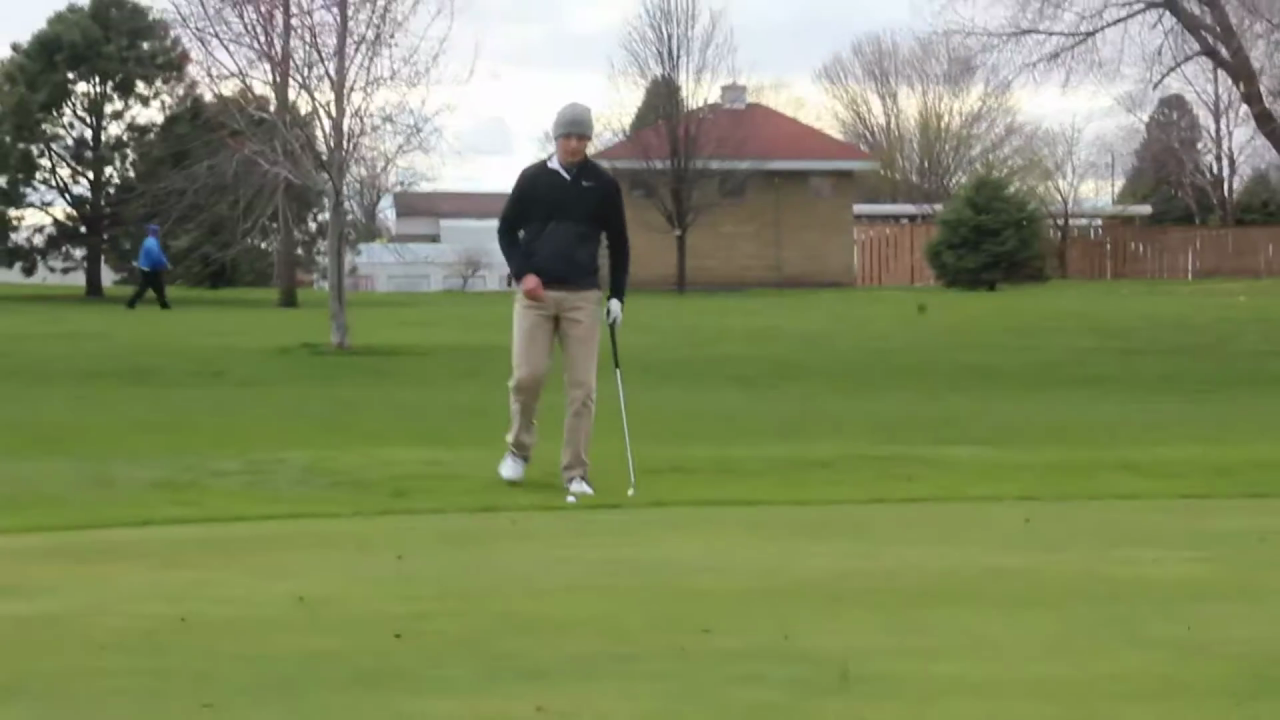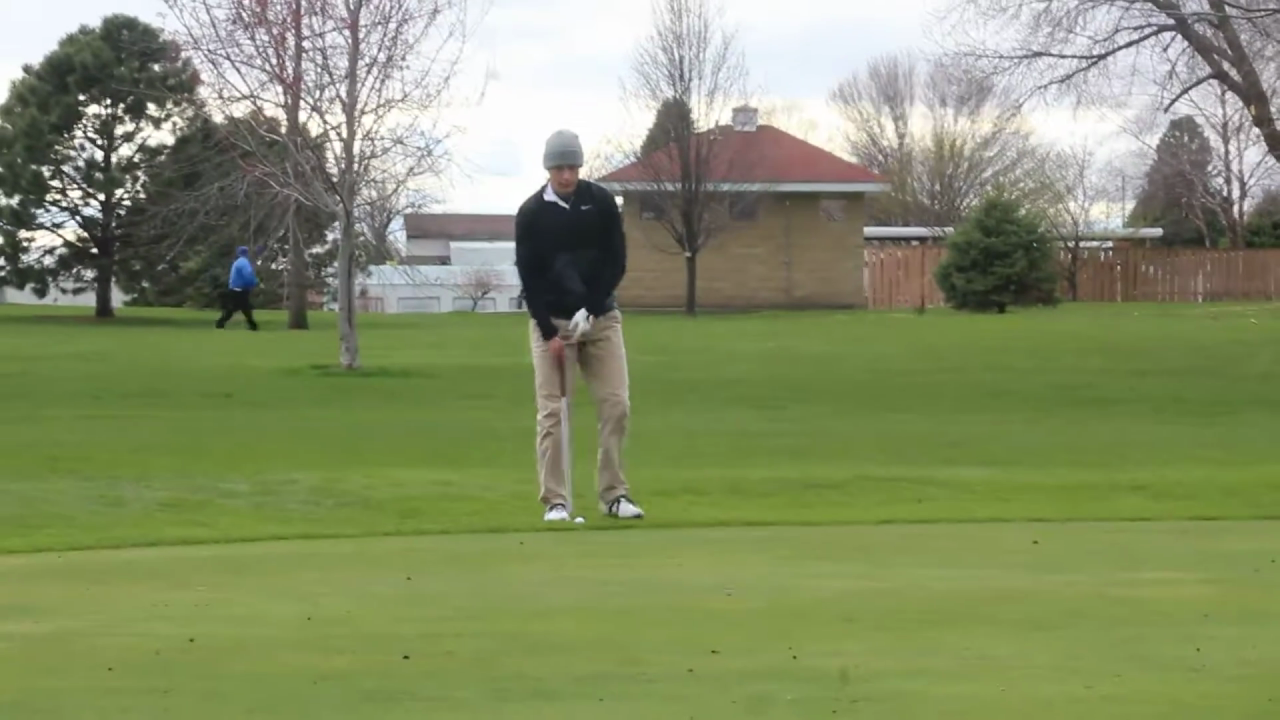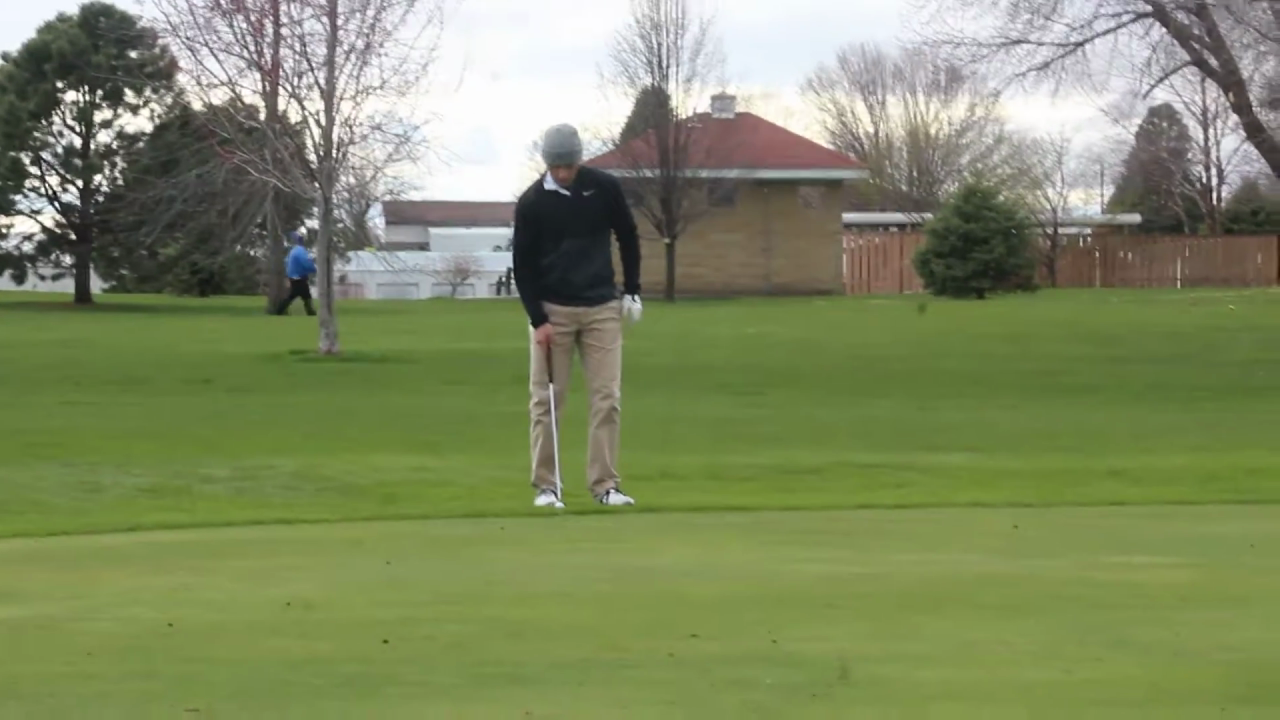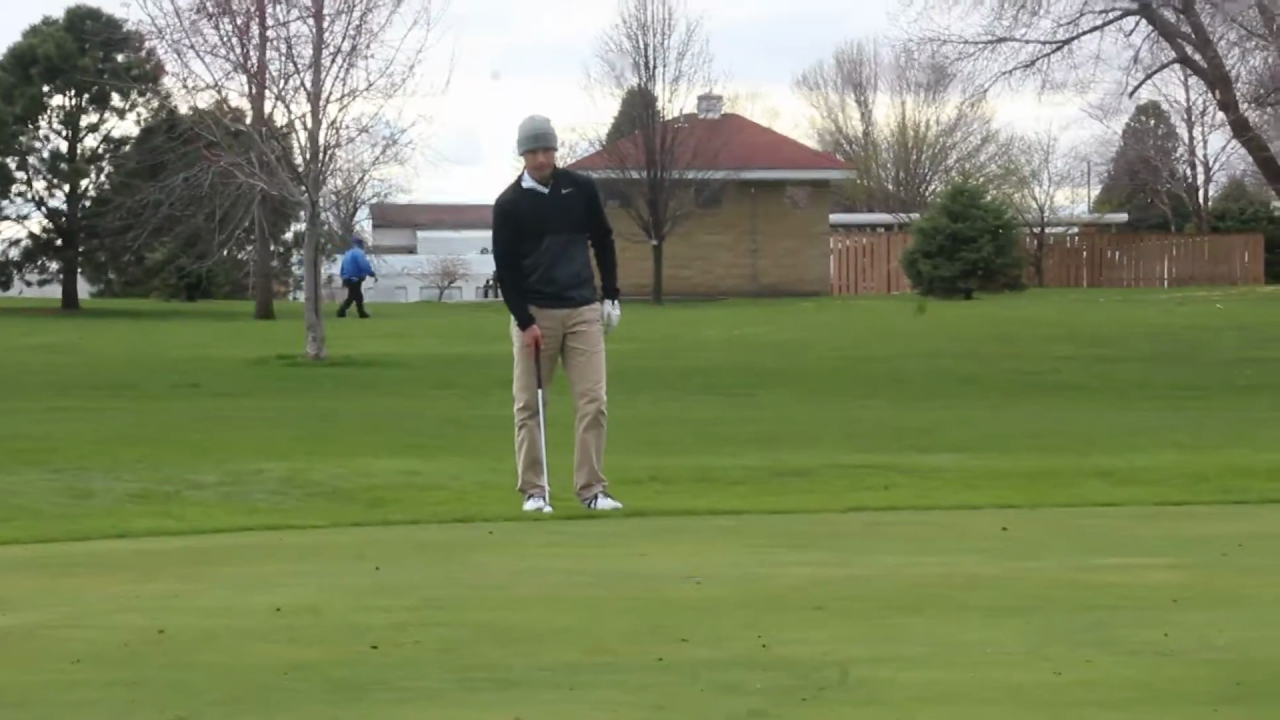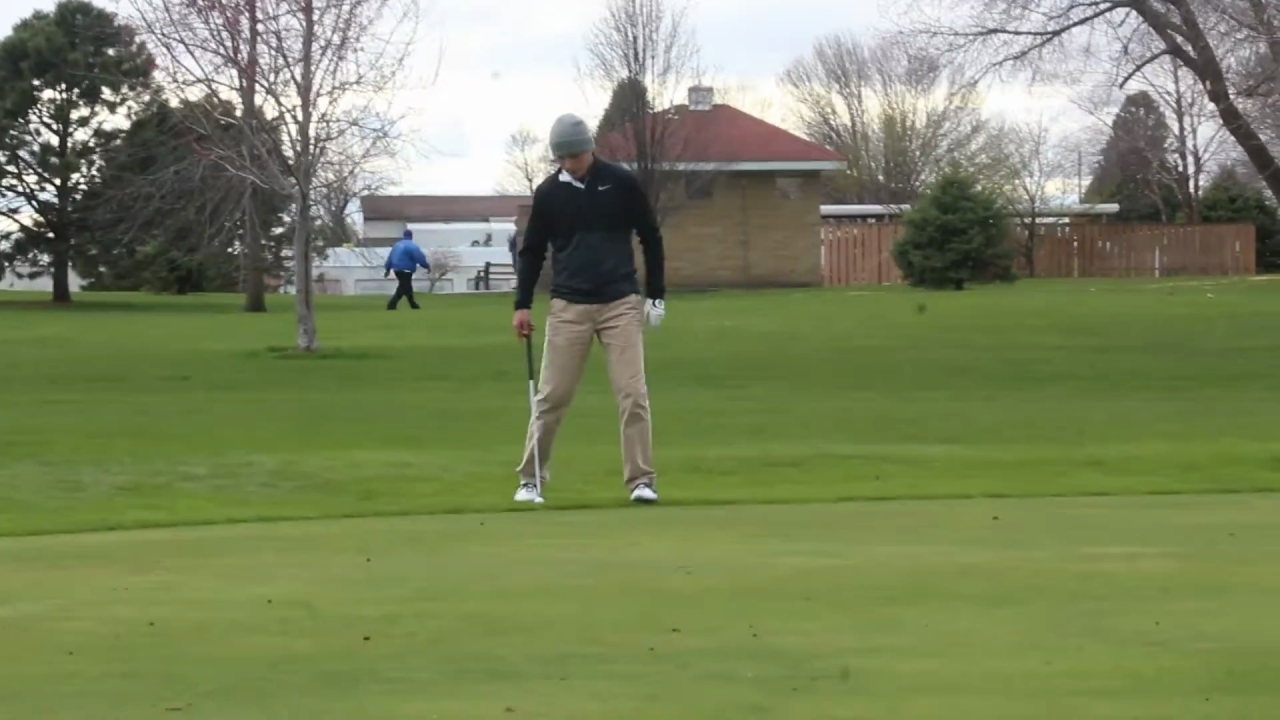
dt=1s
person 1, frame 1
left shoulder: (604, 183)
right shoulder: (533, 178)
left elbow: (618, 242)
right elbow: (507, 228)
left wrist: (617, 294)
right wrist: (522, 272)
left hip: (583, 295)
right hip: (537, 292)
left knee: (582, 386)
right knee: (528, 375)
left ankle: (575, 471)
right ankle: (519, 446)
person 1, frame 2
left shoulder: (601, 201)
right shoulder: (531, 213)
left elbow: (616, 262)
right elbow: (529, 277)
left wrist: (589, 310)
right wrist: (549, 332)
left hip: (600, 317)
right hip: (551, 322)
left knee: (616, 405)
right knee: (551, 412)
left ankle: (613, 493)
right ankle: (555, 500)
person 1, frame 3
left shoulder: (605, 187)
right shoulder: (531, 202)
left elbow: (628, 236)
right elbow: (523, 265)
left wrist: (632, 290)
right wrist: (537, 319)
left hip: (602, 307)
right hip: (552, 310)
left knee: (606, 398)
right knee: (545, 400)
left ankle: (605, 484)
right ankle: (545, 485)
person 1, frame 4
left shoulder: (581, 188)
right shoulder: (509, 203)
left elbow: (603, 241)
right elbow: (505, 268)
left wrist: (611, 295)
right wrist: (524, 320)
left hip: (584, 310)
right hip: (534, 314)
left knee: (592, 402)
right knee: (528, 405)
left ankle: (592, 488)
right ankle: (533, 490)
person 1, frame 5
left shoulder: (622, 182)
right shoulder: (548, 193)
left elbow: (651, 238)
right elbow: (531, 252)
left wrist: (656, 294)
right wrist: (522, 304)
left hip: (620, 303)
right hip: (568, 306)
left knee: (632, 392)
right knee: (552, 395)
left ankle: (641, 479)
right ankle: (529, 478)
